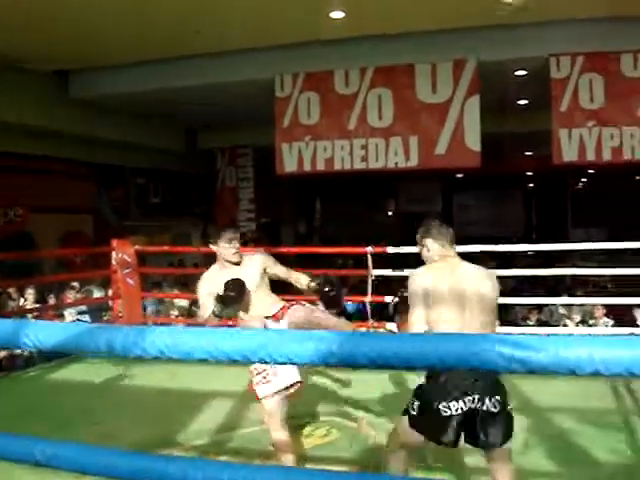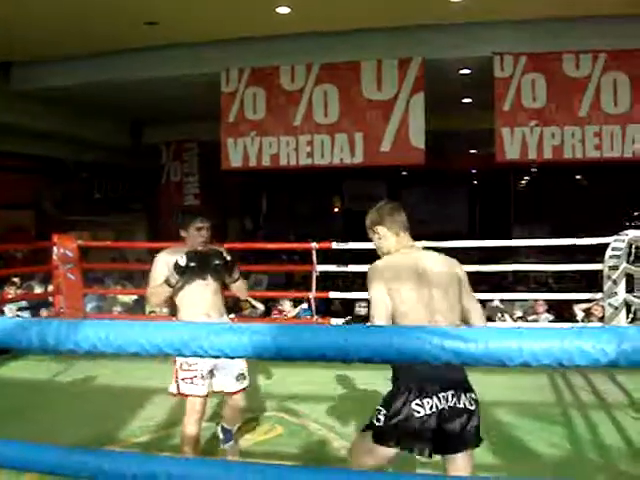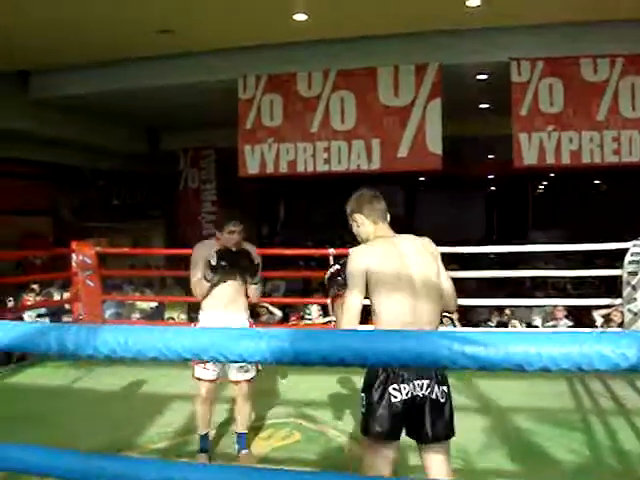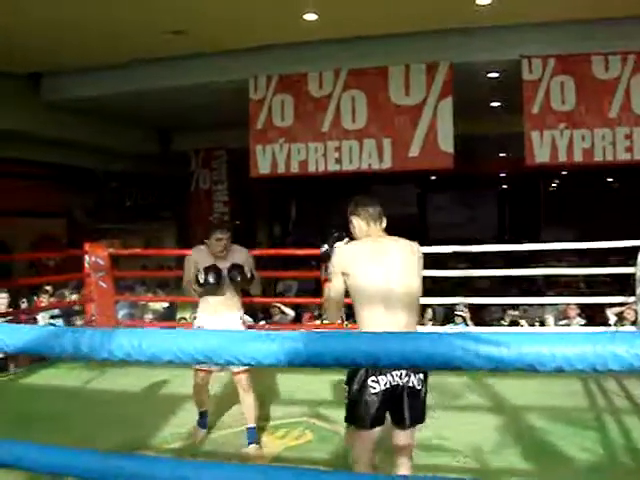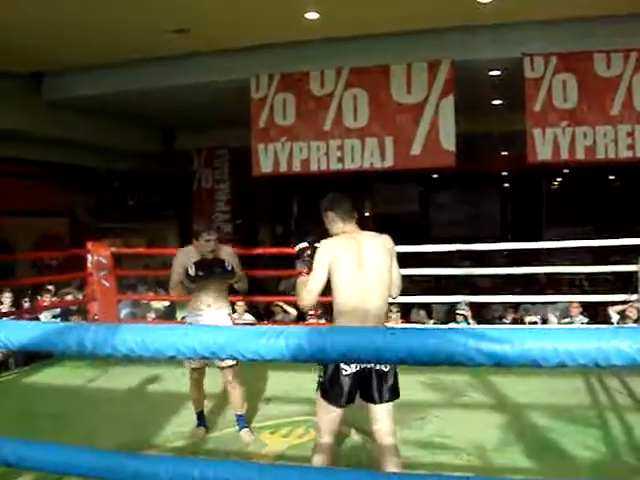
dt=0.4s
person 1, frame 1
left shoulder: (422, 276)
right shoulder: (488, 278)
left elbow: (414, 337)
left hip: (444, 378)
right hip: (487, 382)
left knee: (397, 445)
person 1, frame 2
left shoulder: (381, 269)
right shoulder: (450, 264)
right elbow: (480, 328)
left hip: (413, 383)
right hip: (457, 386)
left knee: (359, 464)
person 1, frame 3
left shoulder: (363, 256)
right shoulder: (427, 246)
left elbow: (348, 328)
right elbow: (450, 303)
left wrist: (337, 293)
left hip: (391, 372)
right hip: (432, 370)
person 1, frame 4
left shoulder: (344, 254)
right shoulder: (411, 248)
left elbow: (333, 315)
left wrist: (330, 271)
left knee: (362, 462)
right knee: (404, 453)
person 1, frame 5
left shoulder: (329, 247)
right shoulder: (385, 242)
left elbow: (306, 301)
left wrist: (303, 267)
left knee: (325, 436)
right knee: (386, 439)
person 2, frame 1
left shoulder: (258, 260)
right shoulder: (208, 282)
left elbow: (292, 276)
left wrist: (317, 286)
right wrist: (221, 309)
left hip: (284, 318)
right knee: (272, 415)
person 2, frame 2
left shoulder: (217, 254)
right shoulder: (166, 258)
left elbow: (243, 293)
right elbow: (154, 301)
left wrist: (230, 271)
right wrist: (176, 275)
left knee: (238, 401)
right knee: (195, 409)
left ankle: (226, 432)
person 2, frame 3
left shoulder: (250, 252)
right shoulder: (203, 249)
left elbow: (255, 297)
right elbow: (197, 292)
left wrist: (253, 274)
right wrist: (213, 270)
left hip: (240, 324)
right hip: (211, 323)
left knee: (243, 390)
right knee: (205, 390)
left ankle: (242, 445)
right ankle: (203, 446)
person 2, frame 4
left shoulder: (242, 254)
right shoulder: (195, 255)
left elbow: (256, 291)
right elbow: (187, 290)
left wrist: (249, 279)
right wrist: (200, 284)
left hip: (233, 322)
right hip: (206, 322)
left knee: (243, 381)
right knee: (200, 380)
left ankle: (252, 439)
right ankle: (203, 418)
person 2, frame 5
left shoulder: (227, 253)
right shoulder: (183, 256)
left elbow: (243, 286)
right elbow: (173, 292)
left wrist: (231, 274)
right wrist: (190, 279)
left hip: (221, 317)
right hip: (196, 318)
left knee: (230, 376)
right knee: (196, 376)
left ankle: (242, 423)
right ankle: (201, 420)
